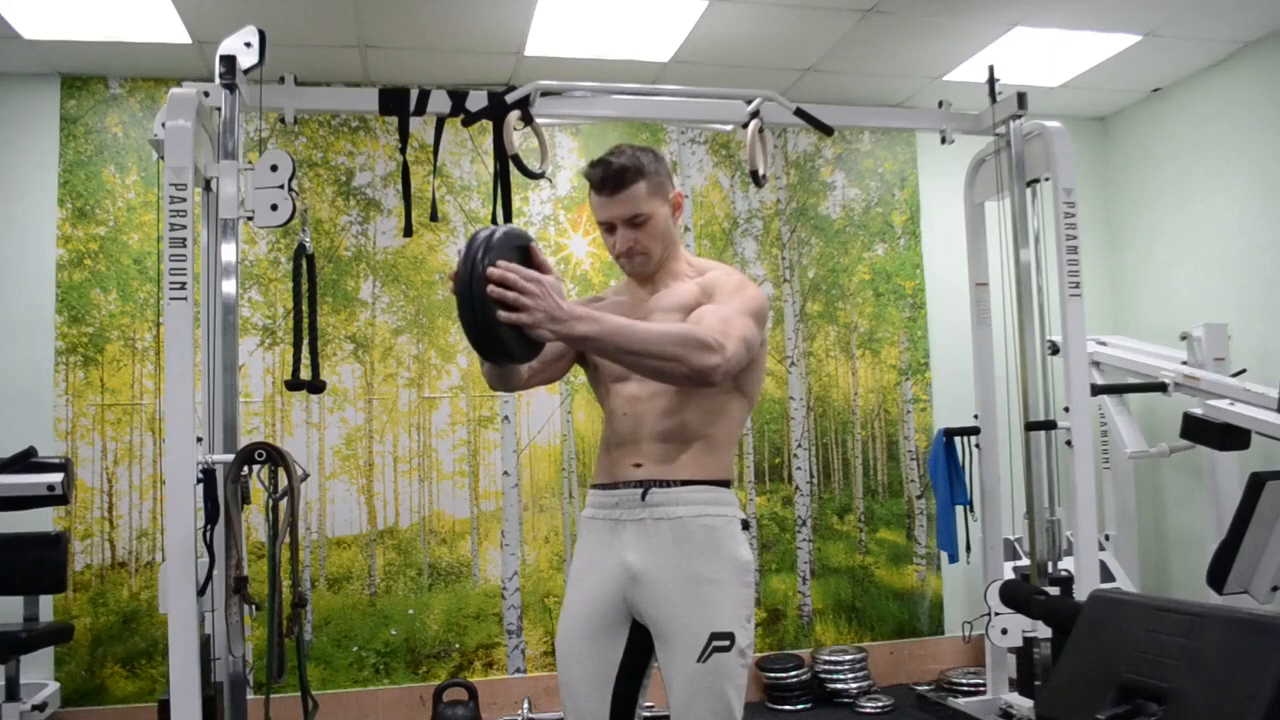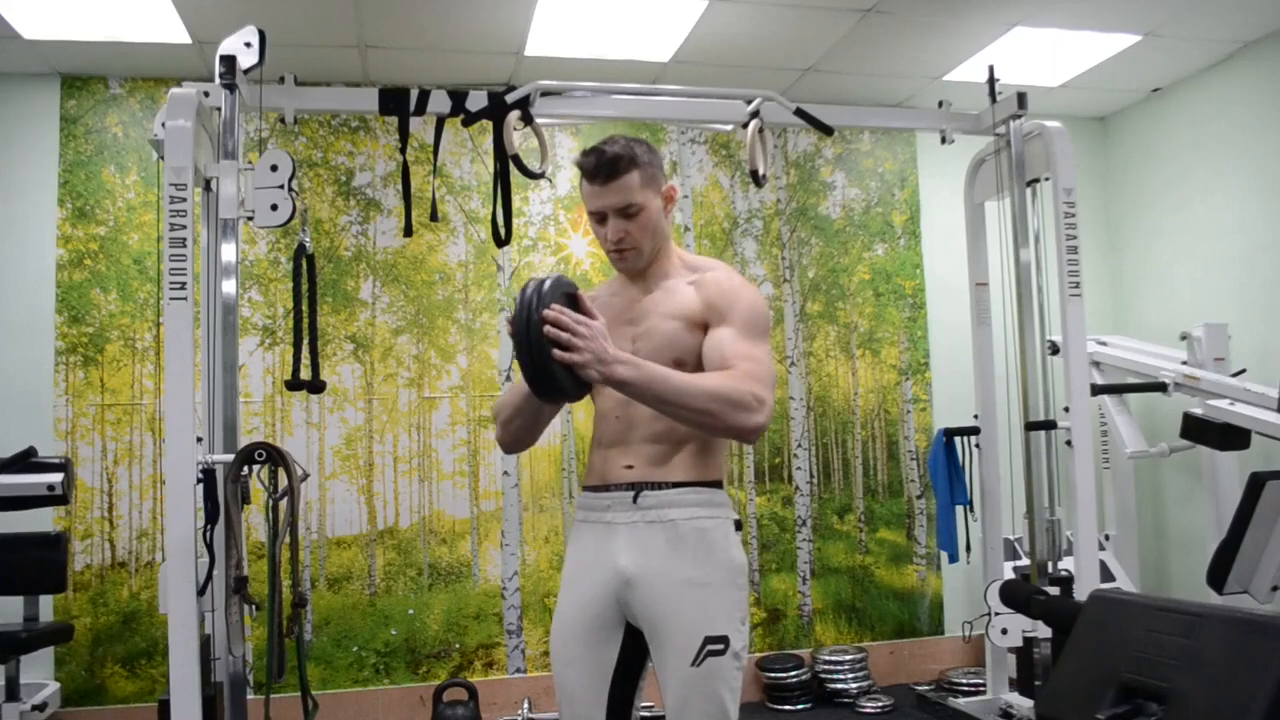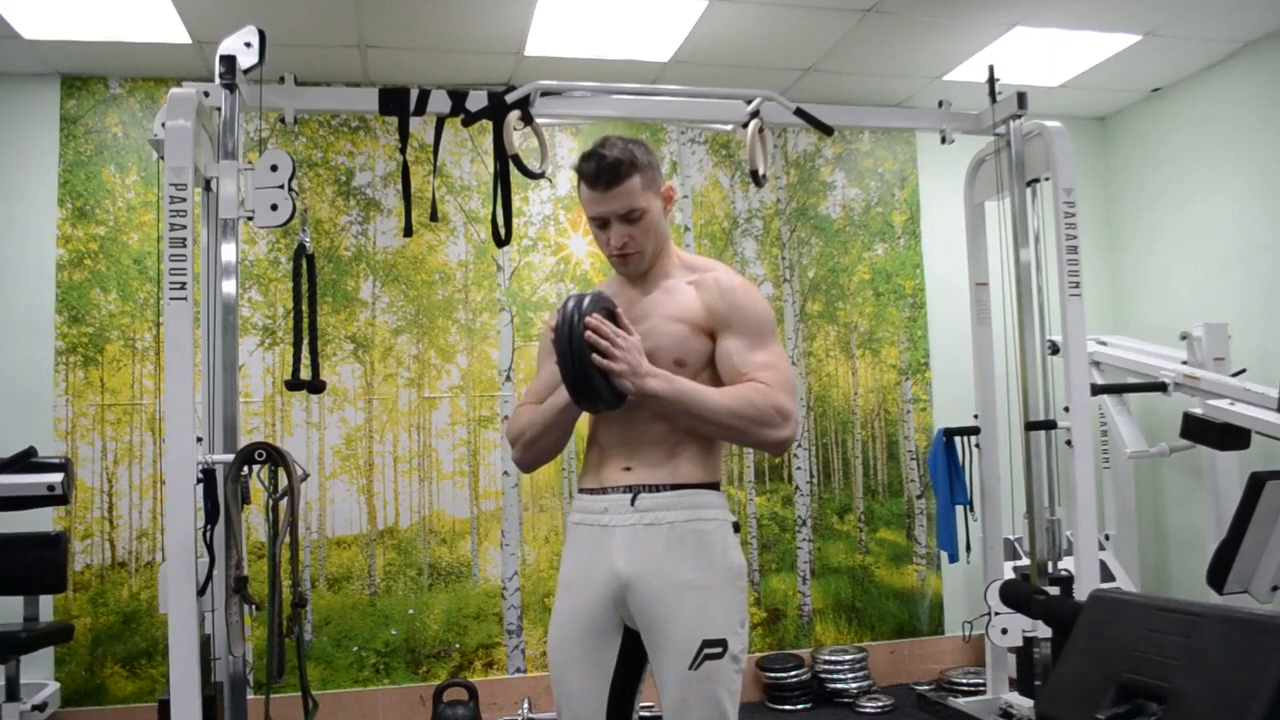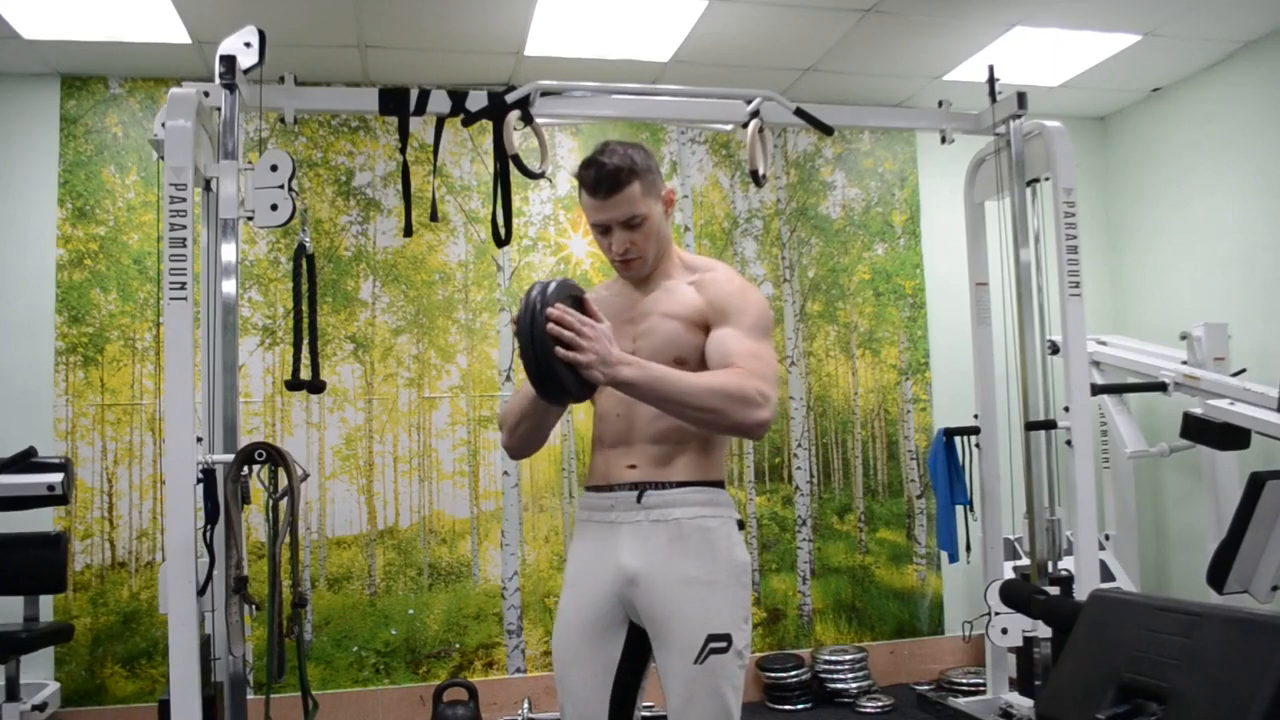
dt=0.5s
person 1, frame 1
left shoulder: (730, 290)
right shoulder: (594, 310)
left elbow: (706, 358)
right elbow: (512, 376)
left wrist: (571, 321)
right wrist: (500, 321)
left hip: (694, 530)
right hip: (602, 531)
person 1, frame 2
left shoulder: (722, 291)
right shoulder: (582, 313)
left elbow: (750, 410)
right elbow: (510, 434)
left wrist: (616, 367)
left hip: (687, 531)
right hip: (595, 535)
person 1, frame 3
left shoulder: (721, 293)
right shoulder: (580, 317)
left elbow: (777, 421)
right elbow: (524, 449)
left wrist: (647, 378)
left hip: (686, 533)
right hip: (590, 536)
person 1, frame 4
left shoulder: (723, 292)
right shoulder: (583, 311)
left elbow: (753, 407)
right elbow: (517, 440)
left wrist: (618, 367)
left hip: (690, 531)
right hip: (598, 534)
